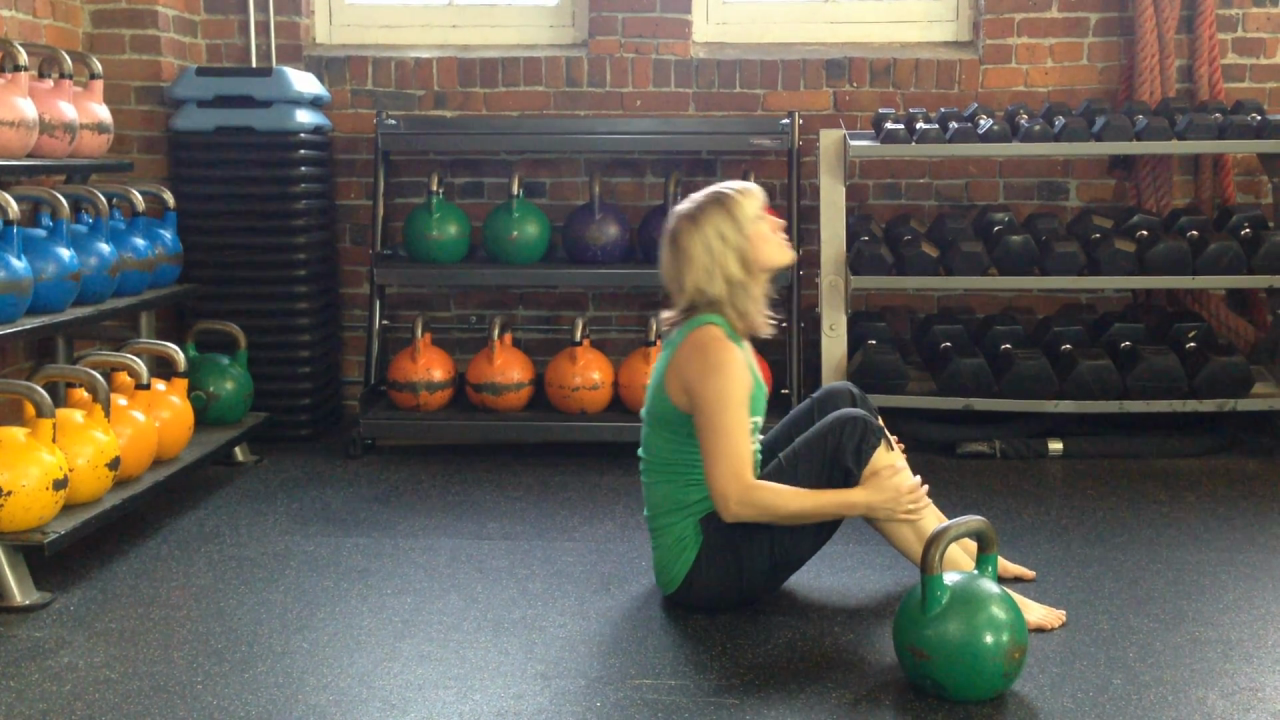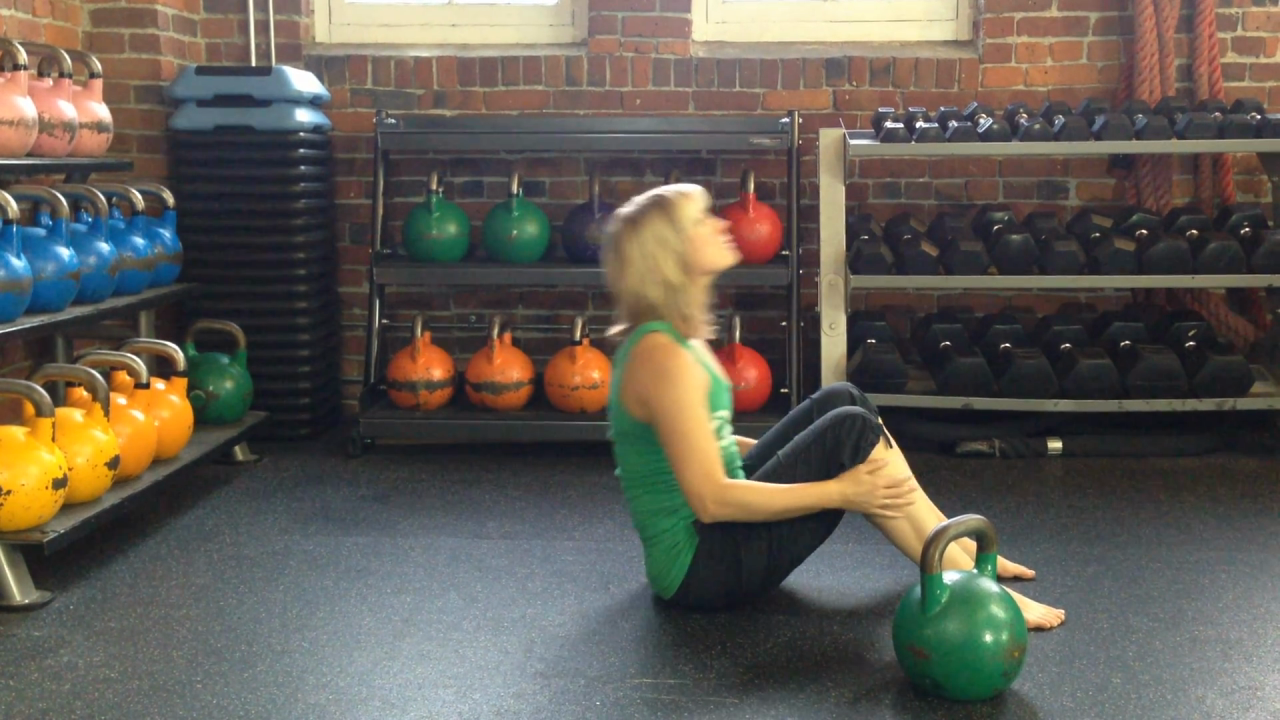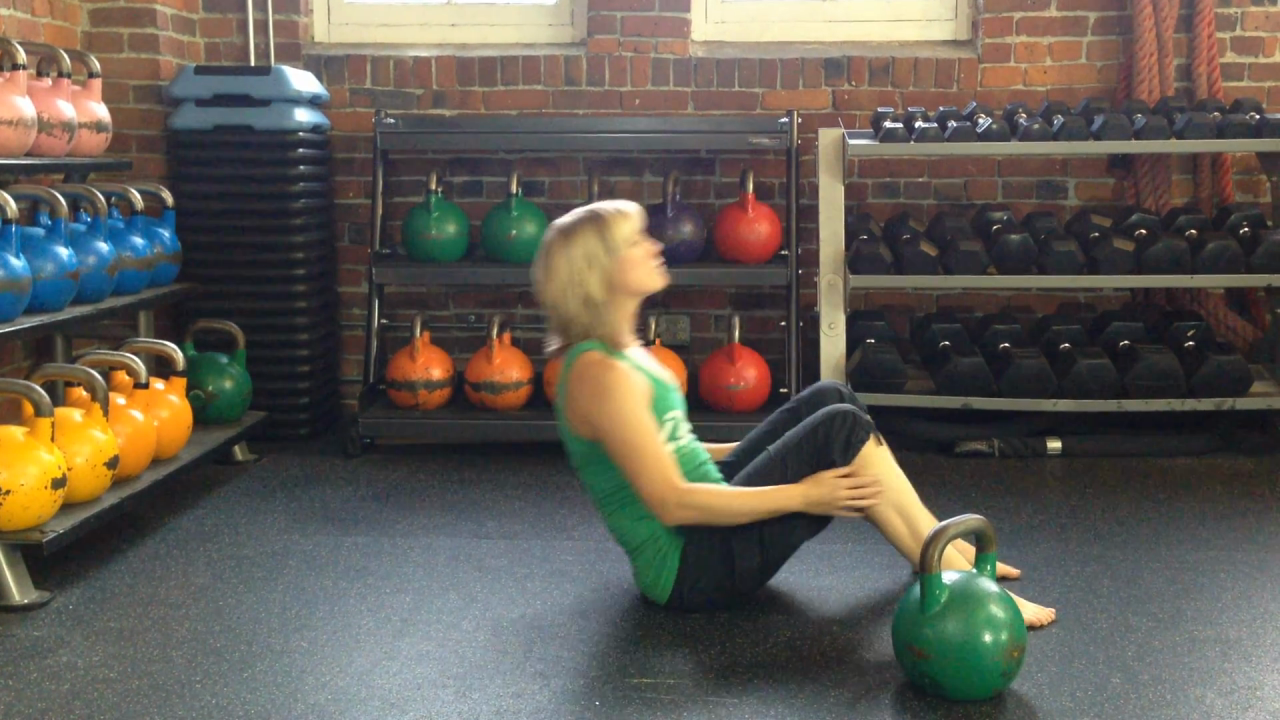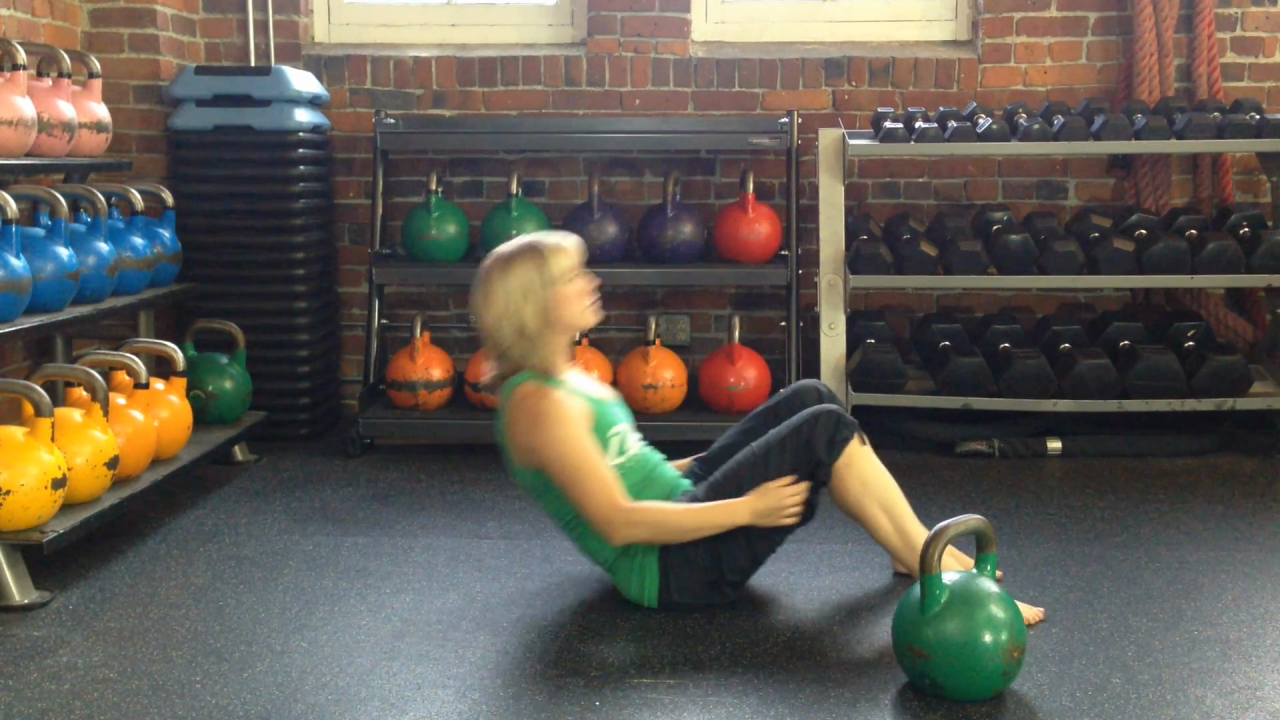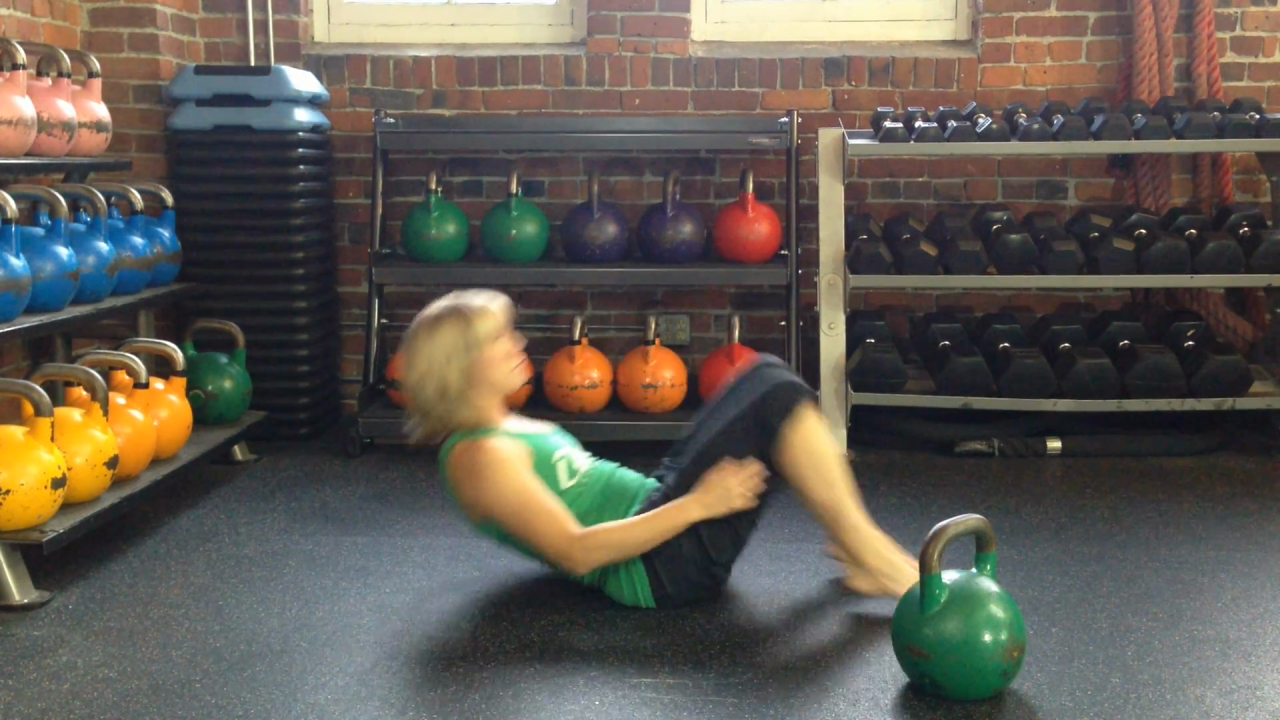
dt=0.2s
person 1, frame 1
left shoulder: (714, 331)
right shoulder: (713, 350)
right elbow: (735, 500)
left wrist: (837, 449)
right wrist: (862, 498)
left hip: (715, 533)
right hip: (703, 563)
left knee: (841, 402)
right knee: (853, 432)
left ankle: (959, 548)
person 1, frame 2
left shoulder: (672, 338)
right shoulder: (664, 357)
right elbow: (712, 500)
left wrist: (813, 446)
right wrist: (839, 492)
left hip: (719, 534)
right hip: (700, 567)
left knee: (840, 403)
right knee: (853, 431)
left ankle: (957, 548)
person 1, frame 3
left shoulder: (616, 351)
right shoulder: (601, 375)
right elbow: (673, 503)
left wrist: (755, 448)
right wrist: (801, 496)
left hip: (702, 531)
right hip: (688, 566)
left knee: (830, 398)
right knee: (843, 429)
left ankle: (944, 547)
person 1, frame 4
left shoulder: (555, 379)
right shoulder: (539, 405)
right elbow: (621, 524)
left wrist: (701, 463)
right wrist: (749, 508)
left hip: (680, 509)
right hip: (670, 566)
left knee: (808, 397)
right knee: (826, 429)
left ankle: (916, 548)
right ankle: (941, 579)
person 1, frame 5
left shoulder: (496, 429)
right shoulder: (479, 457)
right elbow: (579, 552)
left wrist: (692, 495)
right wrist: (700, 505)
left hip: (660, 510)
right hip: (661, 565)
left knee: (765, 377)
right knee: (779, 397)
left ankle: (853, 541)
right ankle: (874, 559)
